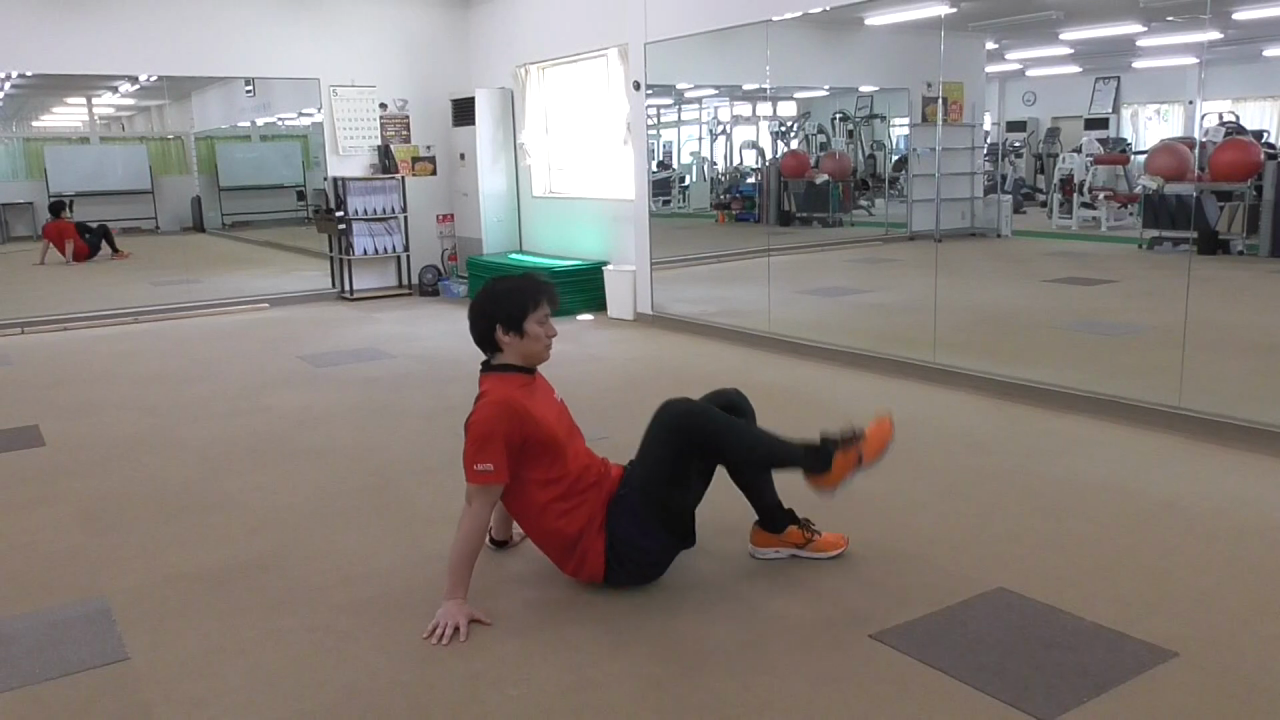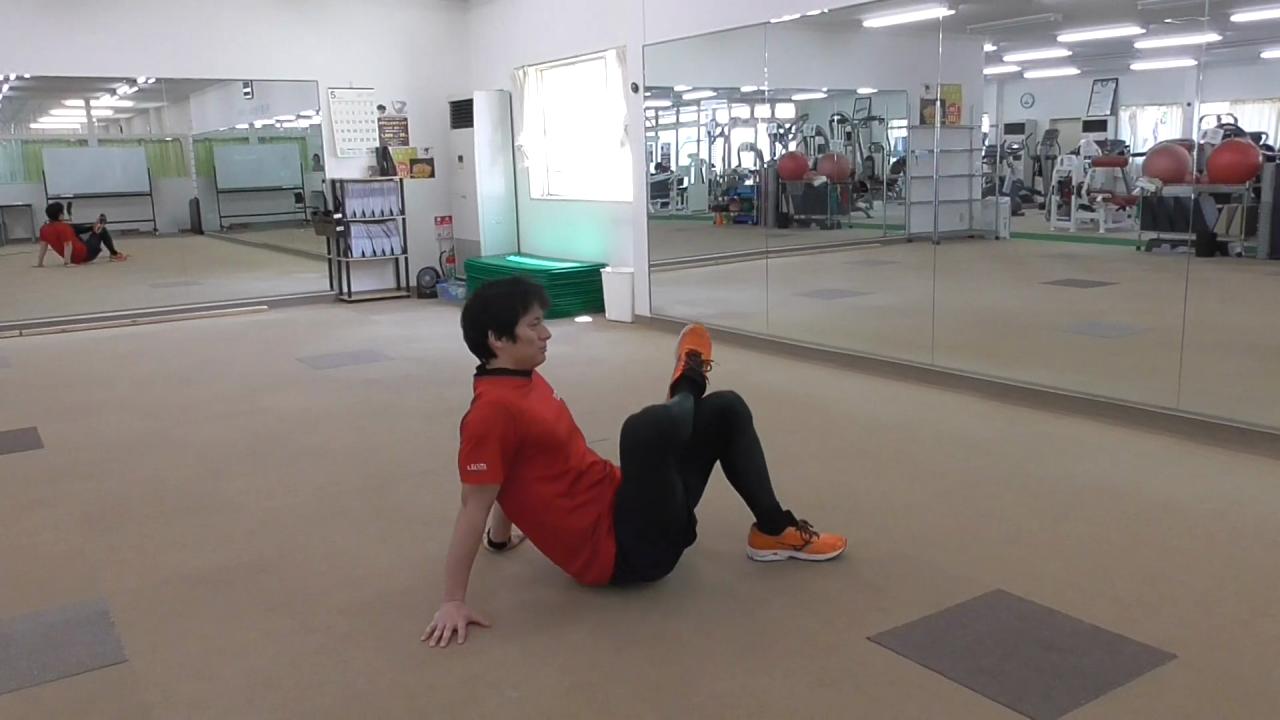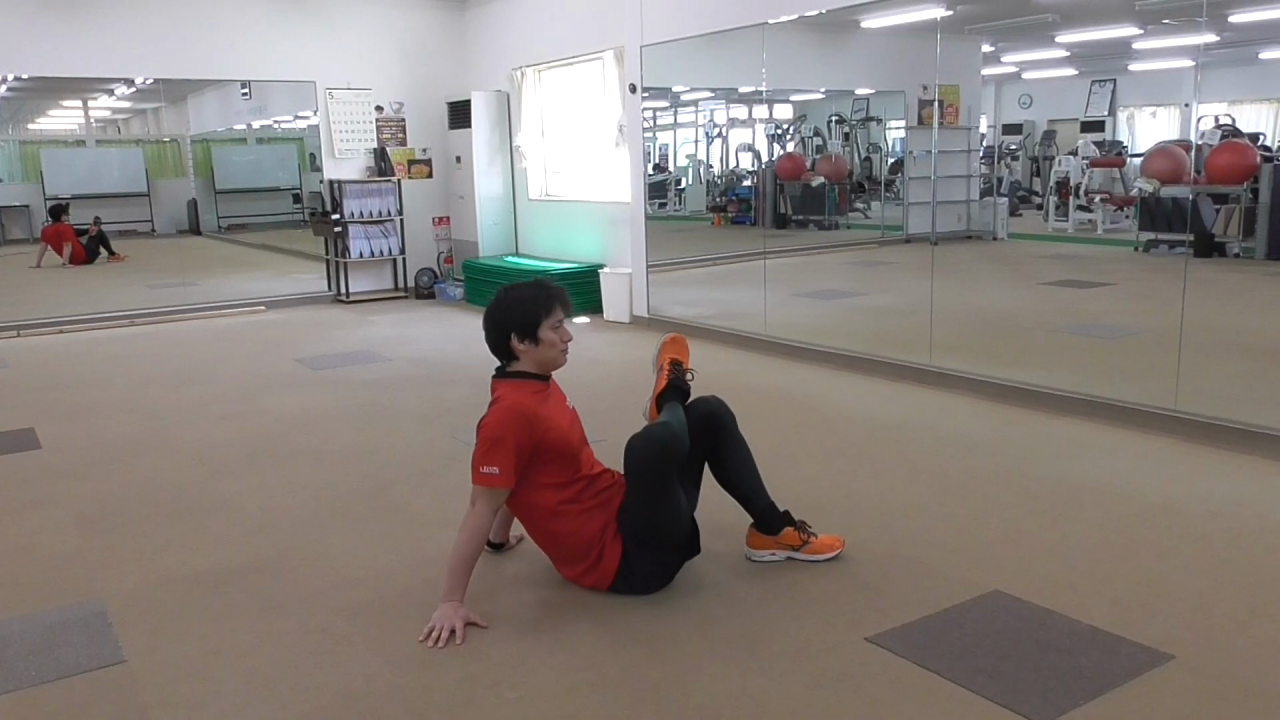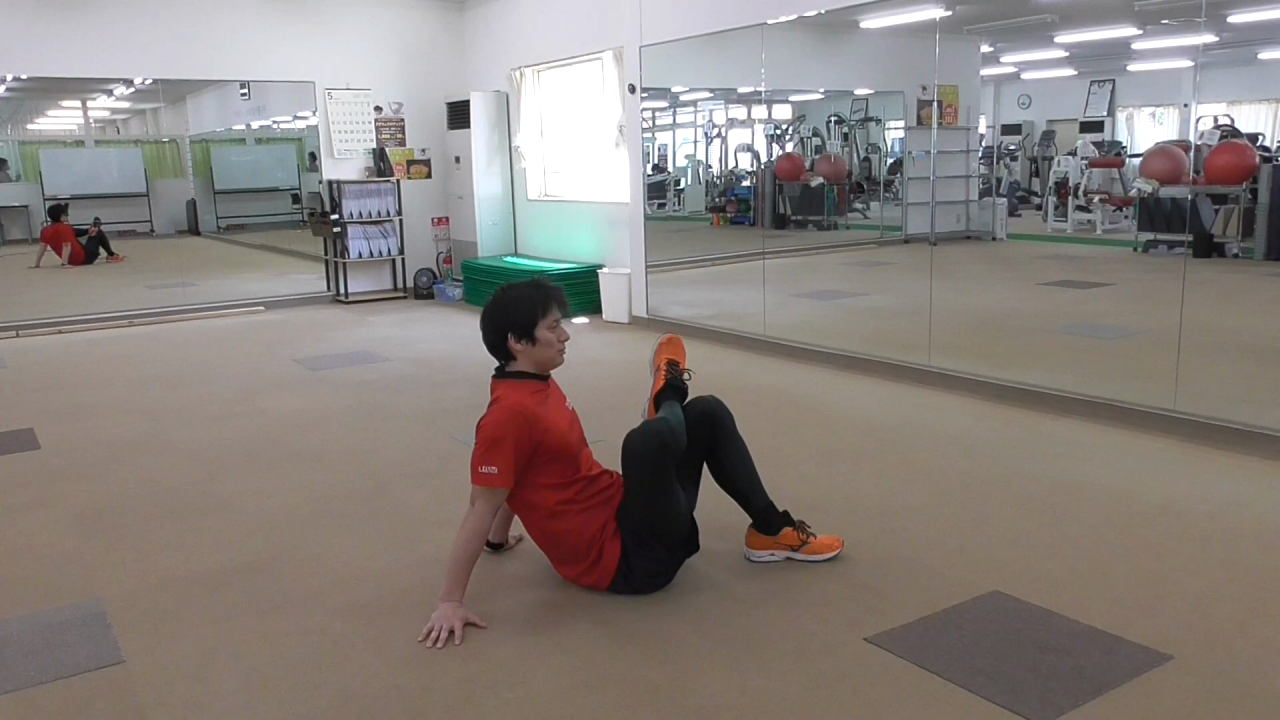
dt=1s
person 1, frame 1
left shoulder: (526, 381)
right shoulder: (499, 407)
left elbow: (519, 476)
right elbow: (477, 503)
left wrist: (503, 534)
right wrist: (455, 600)
left hip: (619, 498)
right hip: (616, 546)
left knee: (729, 404)
right knee: (679, 416)
left ankle: (775, 528)
right ankle: (816, 459)
person 1, frame 2
left shoulder: (524, 381)
right shoulder: (493, 409)
left elbow: (519, 474)
right elbow: (474, 504)
left wrist: (501, 536)
right wrist: (453, 601)
left hip: (617, 504)
right hip: (623, 546)
left knee: (728, 410)
right knee: (649, 427)
left ankle: (774, 530)
right ankle: (686, 393)
person 1, frame 3
left shoulder: (538, 384)
right shoulder: (511, 412)
left elbow: (522, 480)
right elbow: (483, 505)
left wrist: (500, 538)
right wrist: (451, 602)
left hip: (621, 514)
right hip: (624, 557)
left knee: (711, 414)
right knee: (654, 443)
left ankle: (772, 531)
right ankle: (670, 402)
person 1, frame 4
left shoulder: (538, 384)
right shoulder: (510, 413)
left elbow: (523, 479)
right elbow: (482, 506)
left wrist: (500, 538)
right wrist: (450, 602)
left hip: (619, 514)
right hip: (625, 557)
left knee: (709, 413)
right knee: (650, 439)
left ankle: (771, 531)
right ankle: (668, 400)
